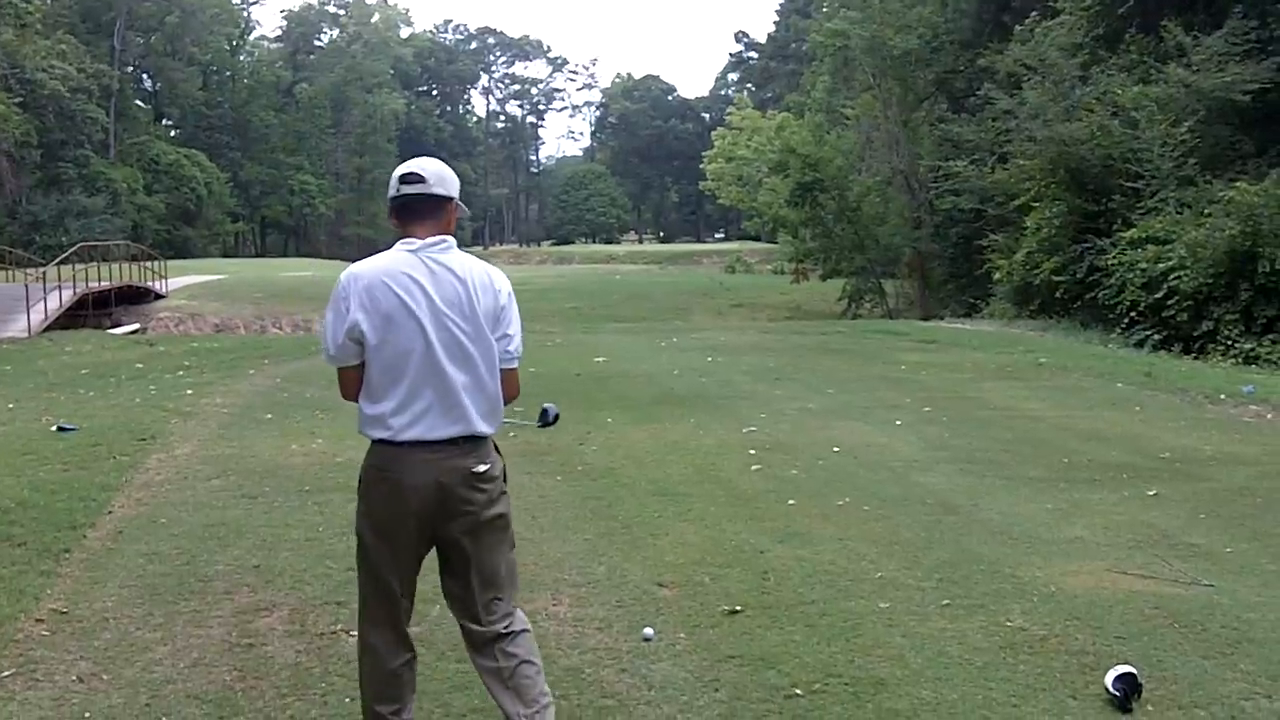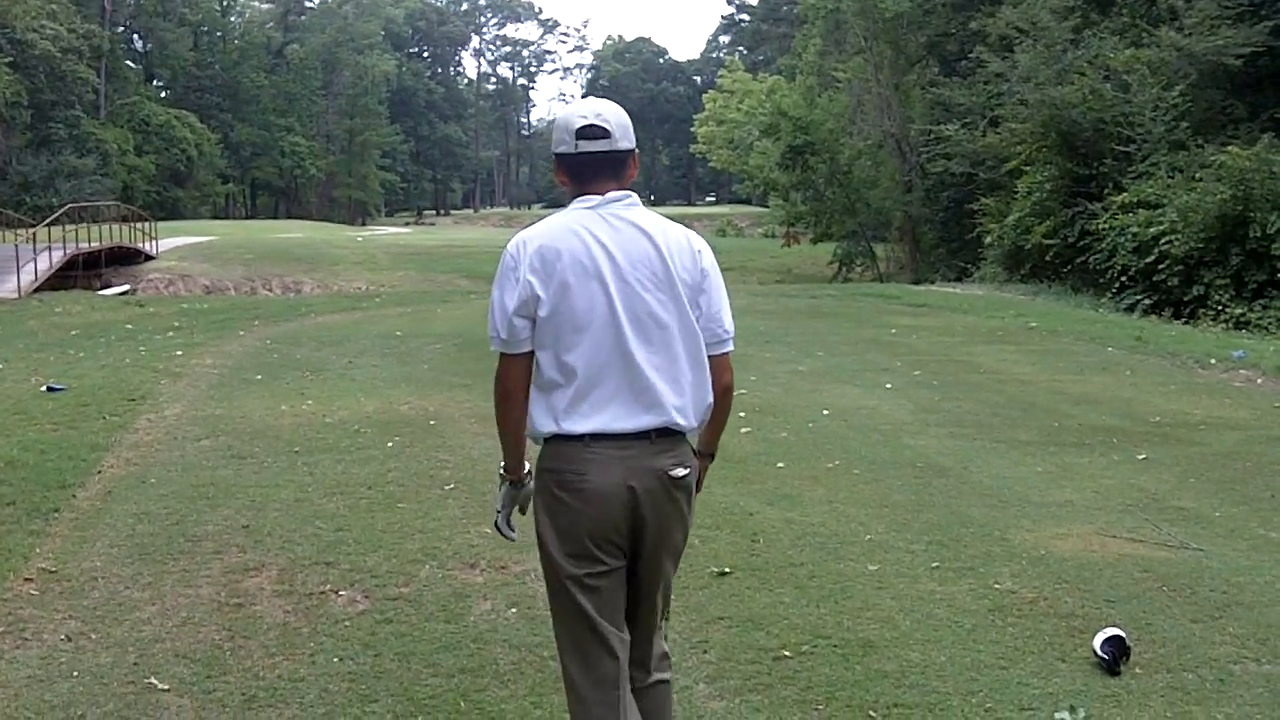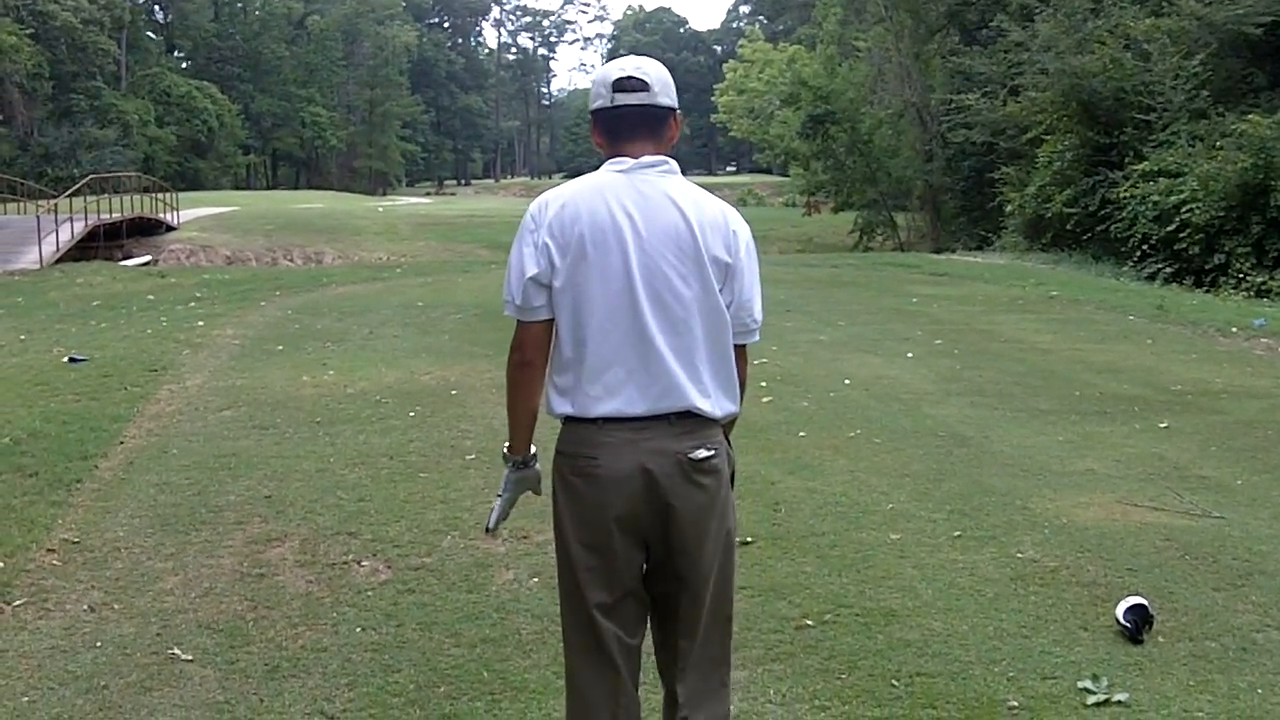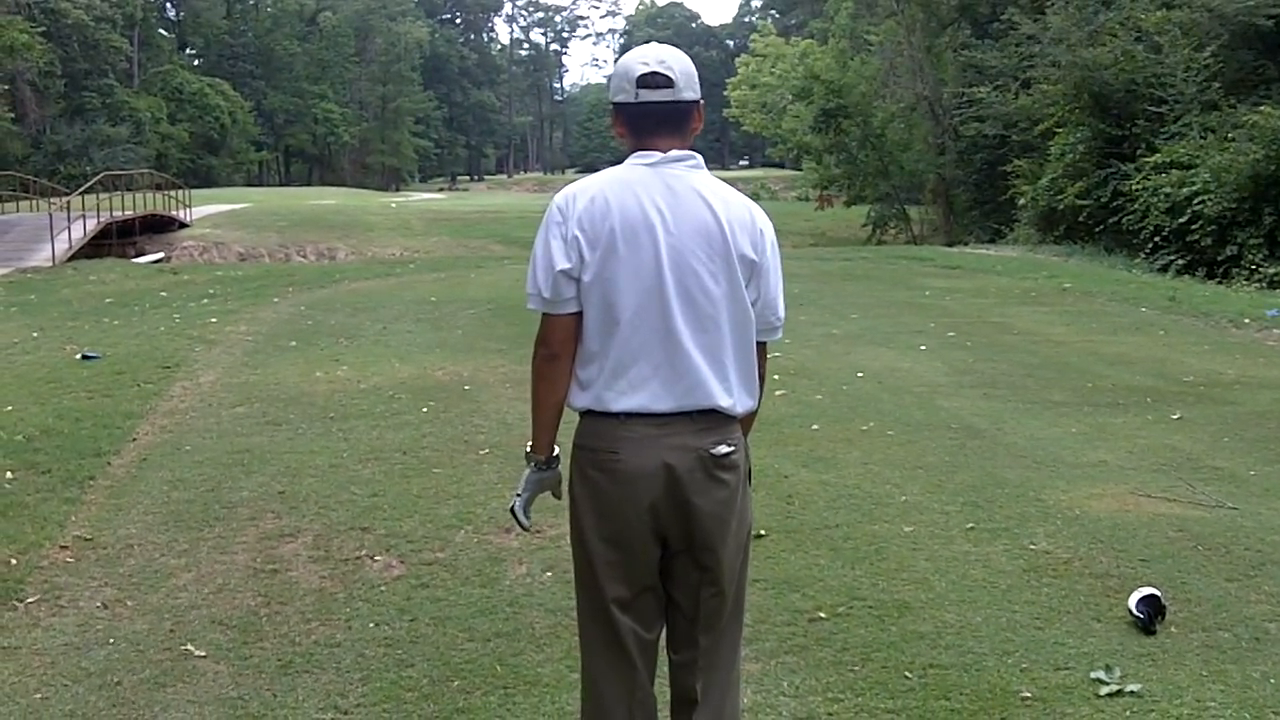
dt=1s
person 1, frame 1
left shoulder: (359, 281)
right shoulder: (489, 279)
left elbow: (352, 387)
right elbow: (508, 389)
left hip: (395, 469)
right hip: (473, 467)
left knee: (385, 618)
right knee: (496, 617)
person 1, frame 2
left shoulder: (532, 249)
right shoulder: (686, 246)
left elbow: (512, 381)
right elbow: (721, 377)
left wrist: (514, 470)
right wrist: (704, 454)
left hip: (575, 471)
right hip: (666, 464)
left knee: (598, 657)
right knee: (644, 639)
person 1, frame 3
left shoulder: (553, 213)
right shoulder: (720, 219)
left elbow: (529, 351)
right elbow: (737, 356)
left wrist: (519, 455)
left hip: (593, 455)
right hip: (693, 453)
left knee: (601, 650)
right knee: (696, 651)
person 1, frame 4
left shoulder: (579, 205)
right shoulder: (744, 214)
left elbow: (556, 345)
right elbow: (756, 353)
left wrist: (542, 455)
left hip: (611, 451)
right hip: (711, 451)
left knee: (617, 644)
right knee: (708, 645)
